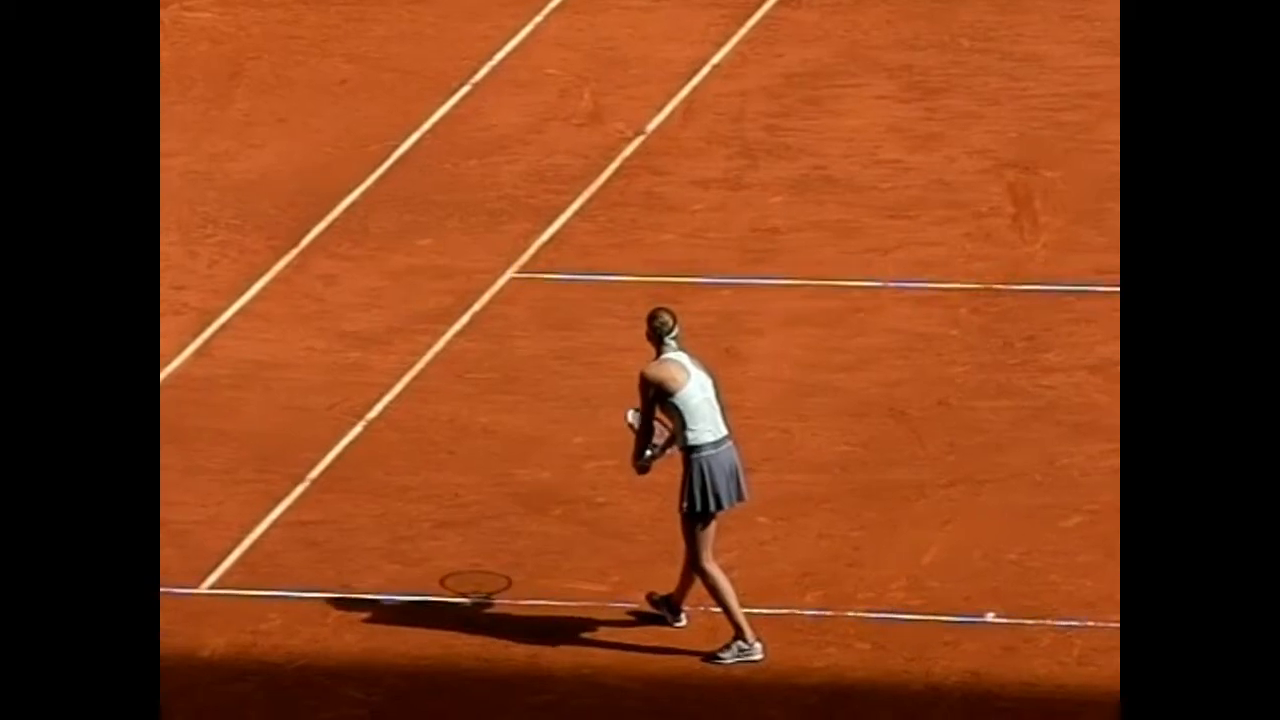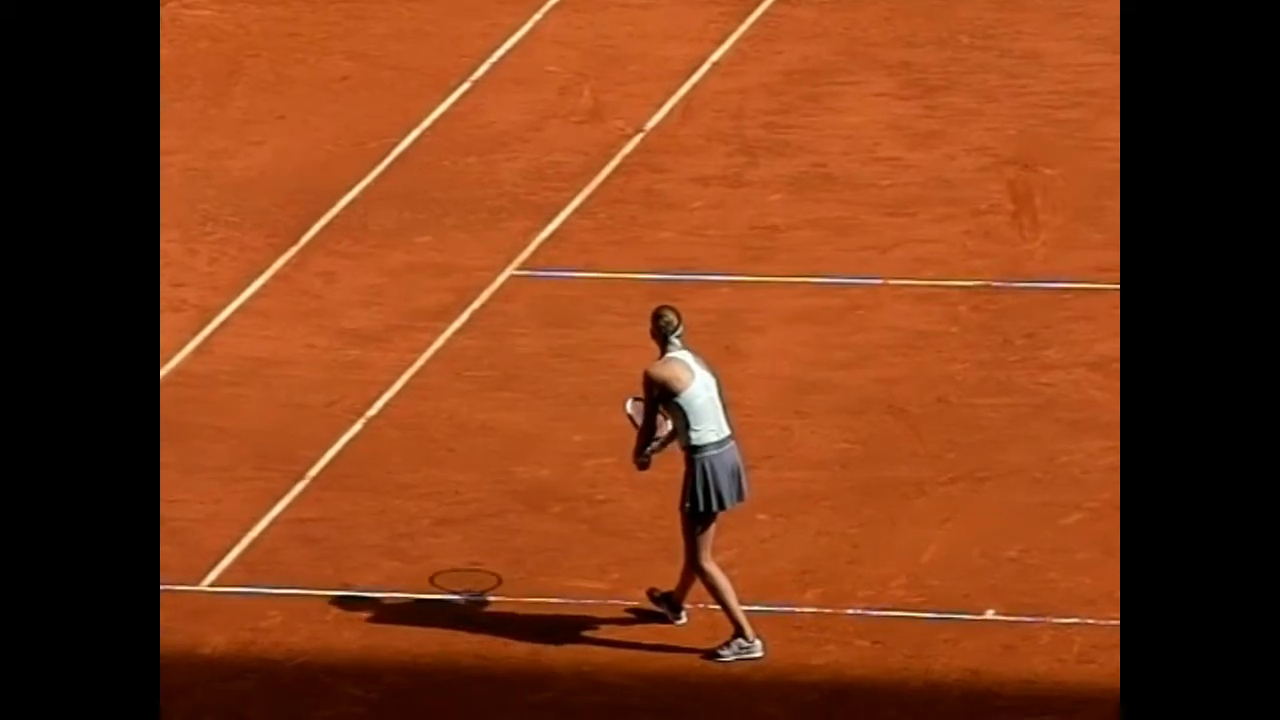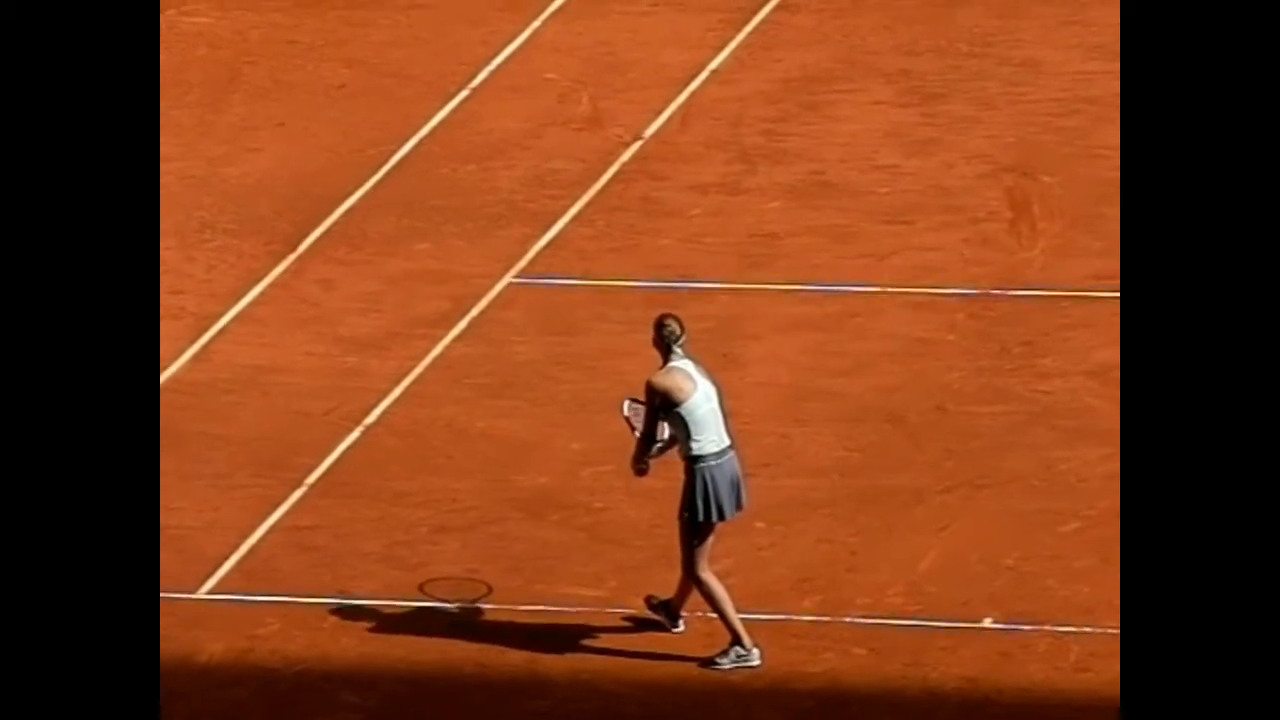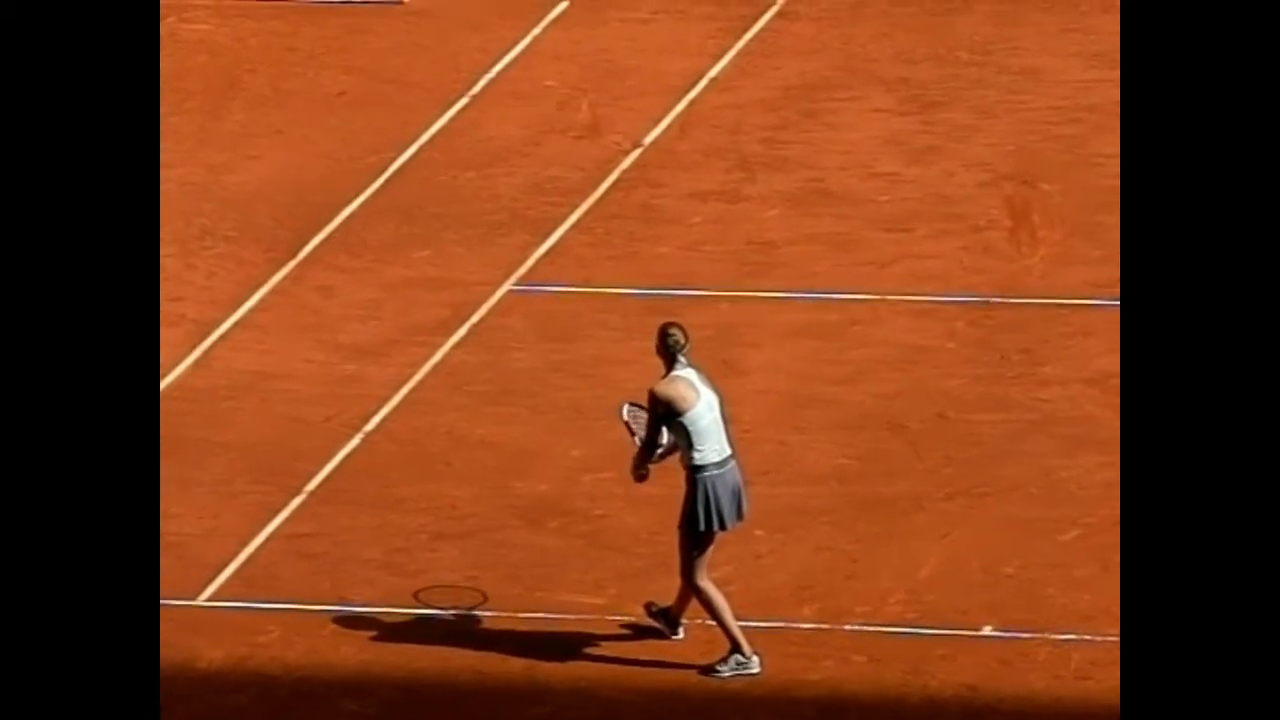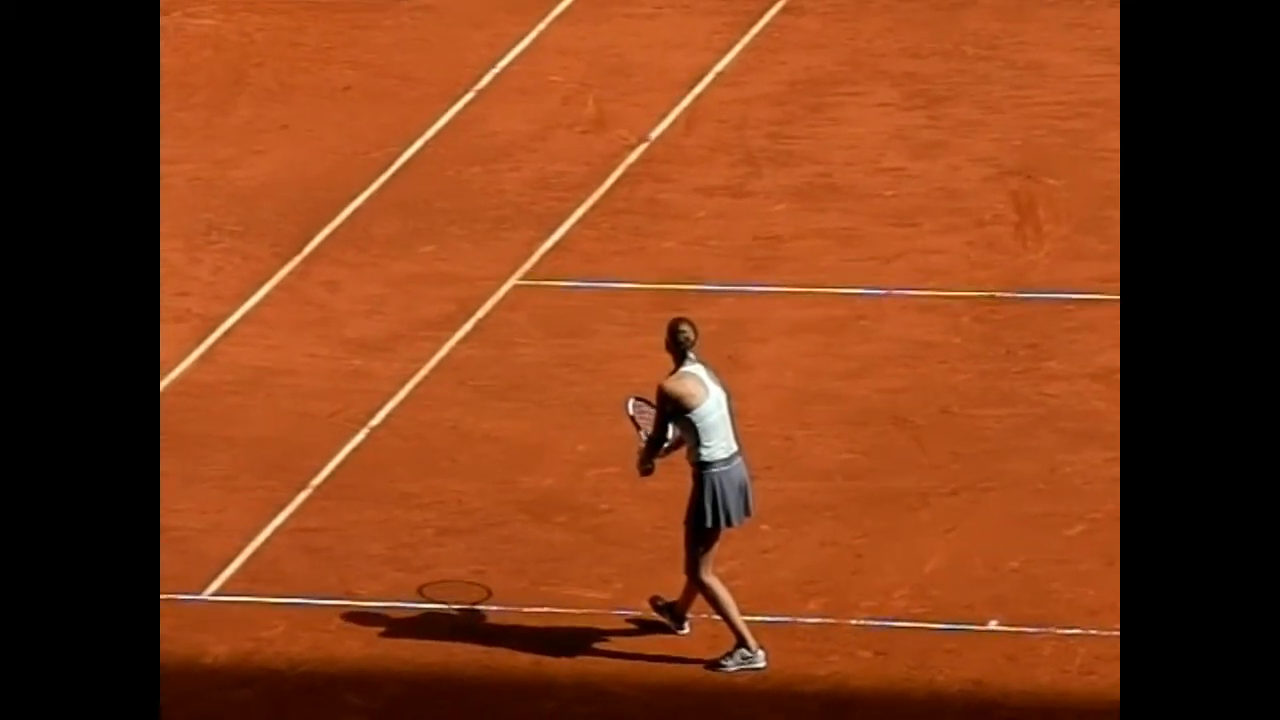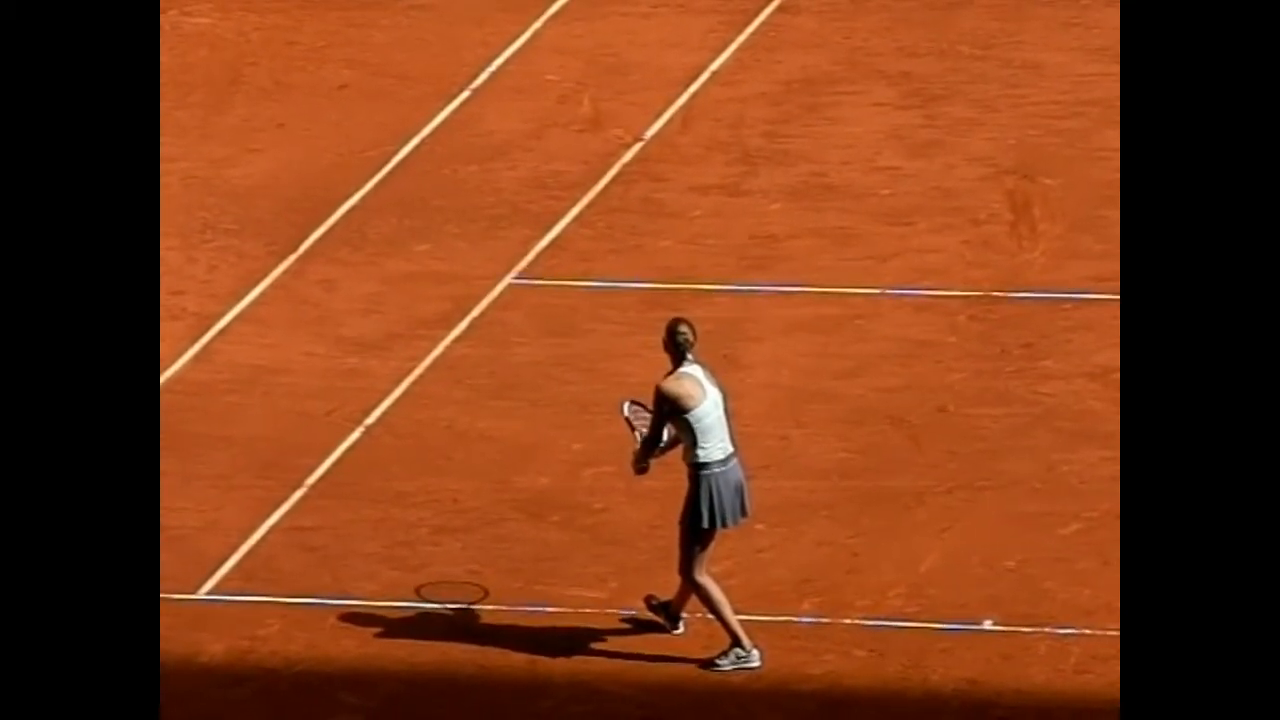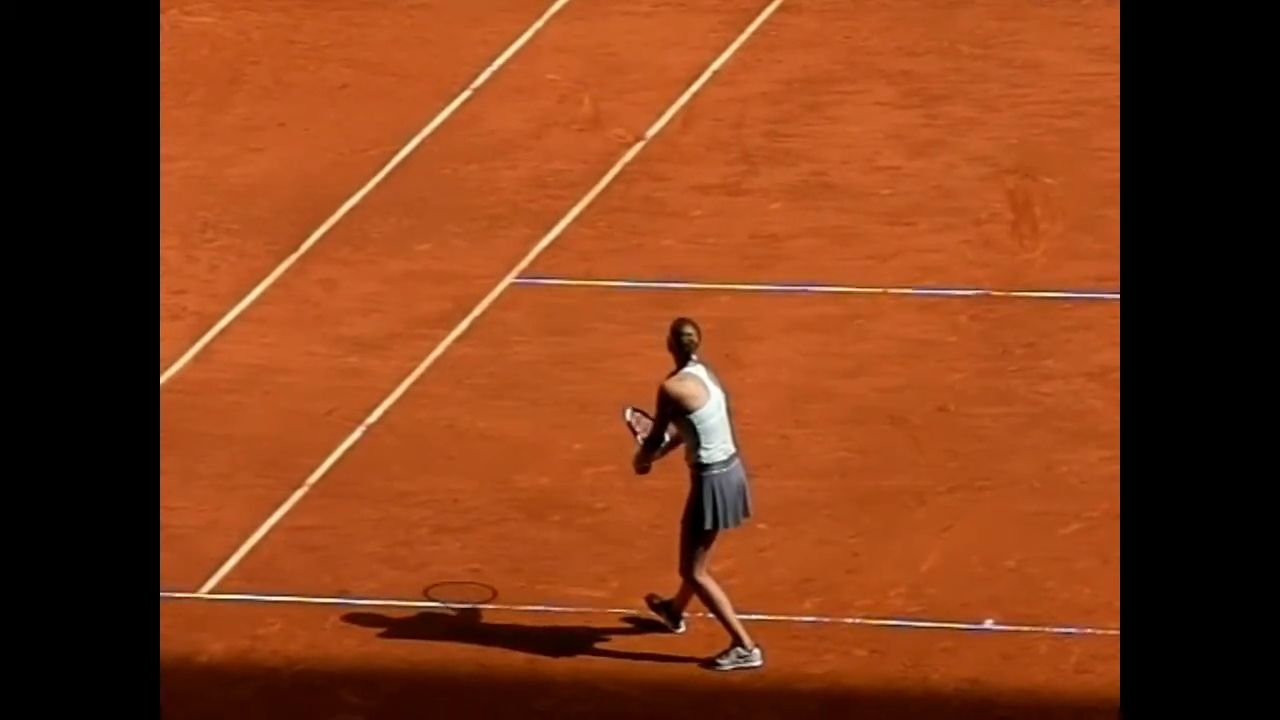
dt=0.7s
person 1, frame 1
left shoulder: (653, 373)
right shoulder: (692, 363)
left elbow: (646, 426)
left wrist: (638, 459)
right wrist: (659, 452)
left hip: (704, 463)
right hip: (723, 453)
left knee: (701, 561)
right knee: (694, 539)
left ankle: (747, 641)
right ankle: (674, 604)
person 1, frame 2
left shoulder: (656, 372)
right shoulder: (695, 361)
left elbow: (648, 426)
left wrist: (639, 455)
right wrist: (659, 446)
left hip: (706, 462)
right hip: (725, 452)
left knee: (700, 560)
right knee: (694, 538)
left ankle: (747, 638)
right ankle: (675, 602)
person 1, frame 3
left shoulder: (659, 382)
right shoulder: (697, 370)
left elbow: (648, 436)
left wrist: (638, 461)
right wrist: (659, 451)
left hip: (706, 473)
right hip: (725, 463)
left knee: (697, 569)
right knee: (693, 550)
left ankle: (744, 647)
right ankle: (673, 610)
person 1, frame 4
left shoulder: (662, 390)
right shoulder: (699, 378)
left elbow: (649, 445)
left wrist: (638, 467)
right wrist: (658, 458)
left hip: (707, 482)
right hip: (726, 472)
left knee: (695, 577)
right knee: (693, 559)
left ankle: (744, 654)
right ankle: (673, 617)
person 1, frame 5
left shoulder: (671, 386)
right shoulder: (706, 373)
left elbow: (657, 440)
left wrist: (644, 460)
right wrist: (663, 452)
left hip: (714, 478)
right hip: (732, 468)
left knee: (699, 572)
right knee: (700, 554)
left ankle: (749, 649)
right ankle: (679, 612)
person 1, frame 6
left shoulder: (668, 386)
right shoulder: (703, 373)
left elbow: (653, 439)
left wrist: (639, 459)
right wrist: (658, 452)
left hip: (710, 479)
right hip: (728, 469)
left knee: (694, 572)
right knee: (695, 554)
left ankle: (744, 648)
right ankle: (674, 612)
person 1, frame 7
left shoulder: (672, 387)
right shoulder: (706, 374)
left elbow: (655, 439)
left wrist: (640, 460)
right wrist: (659, 453)
left hip: (712, 480)
right hip: (730, 470)
left knee: (694, 571)
right knee: (696, 554)
left ankle: (746, 648)
right ankle: (675, 610)
